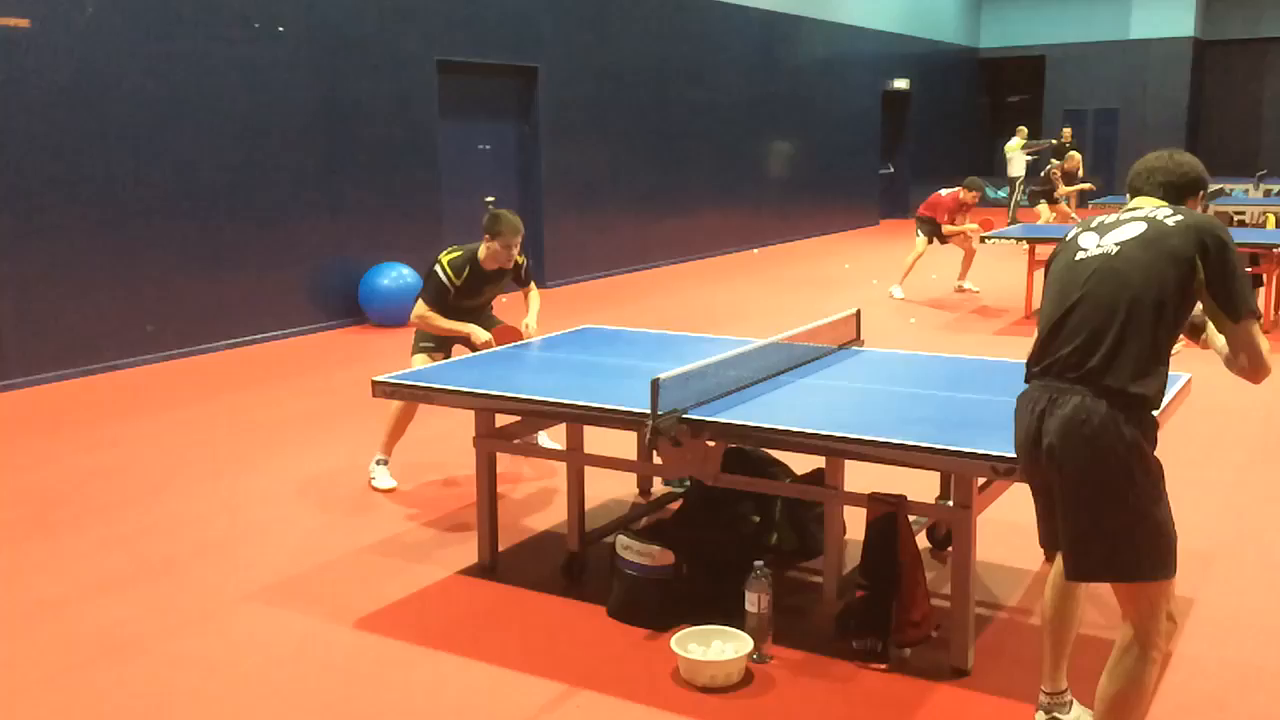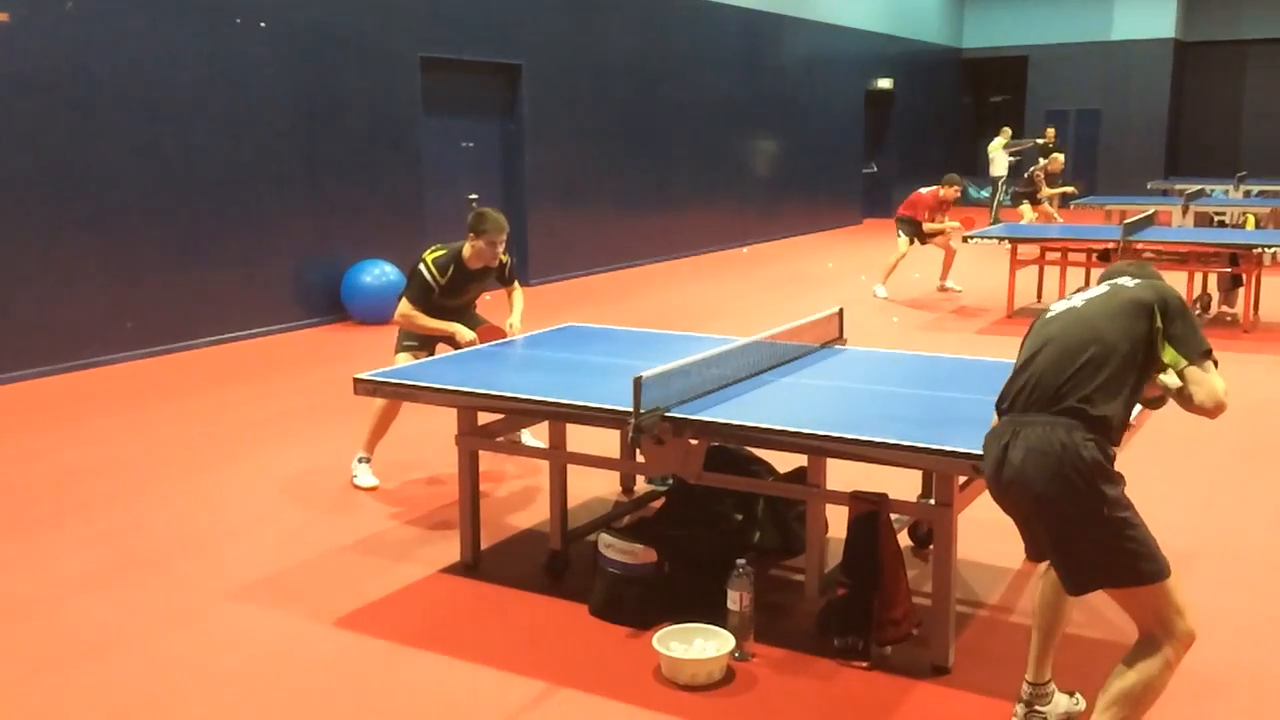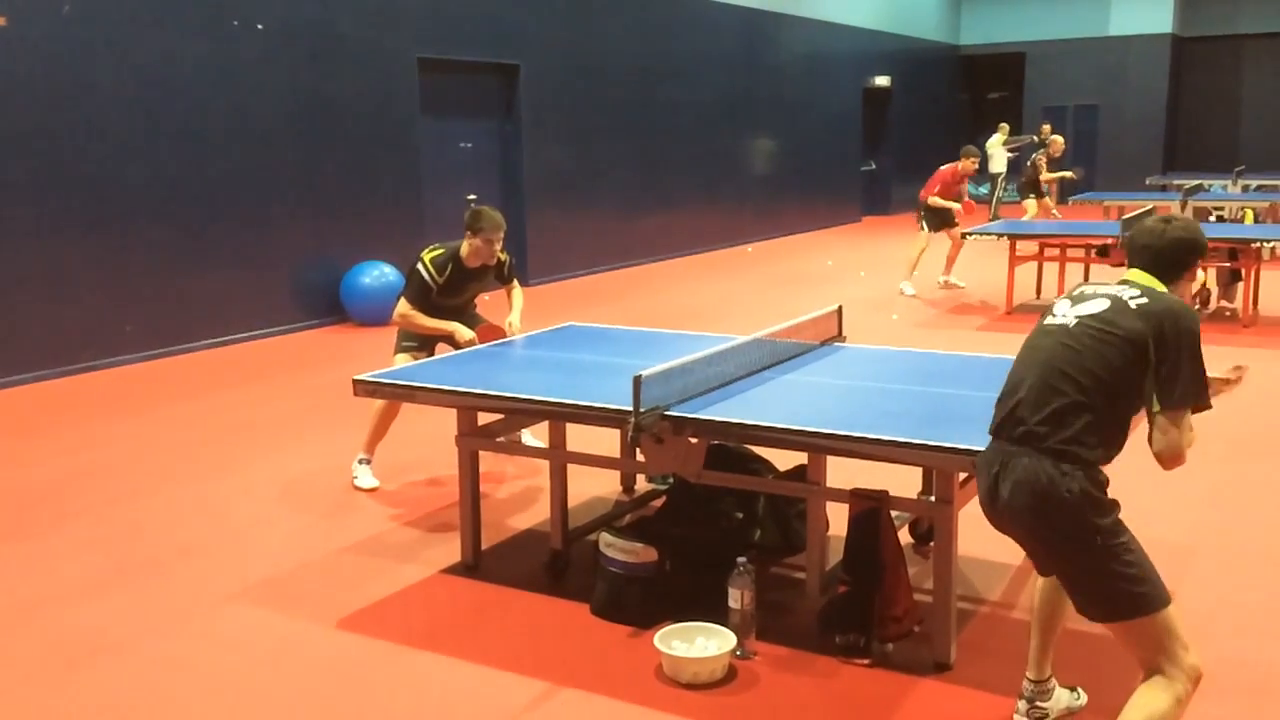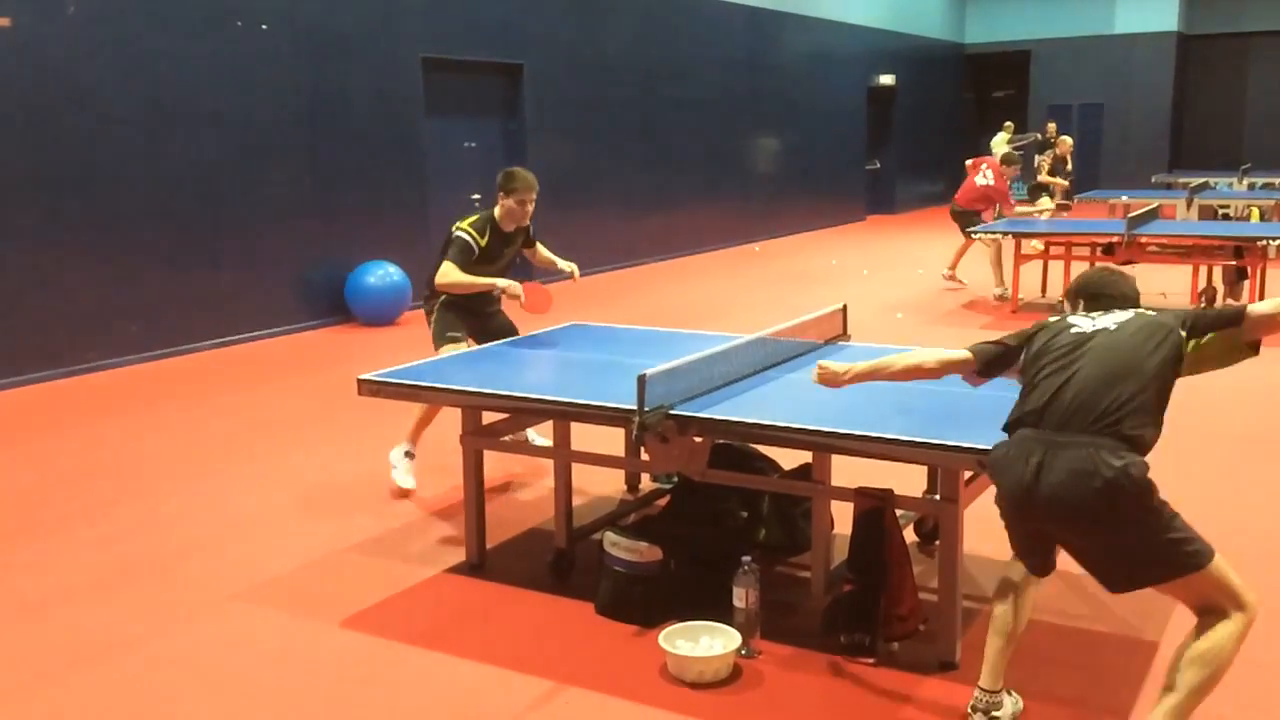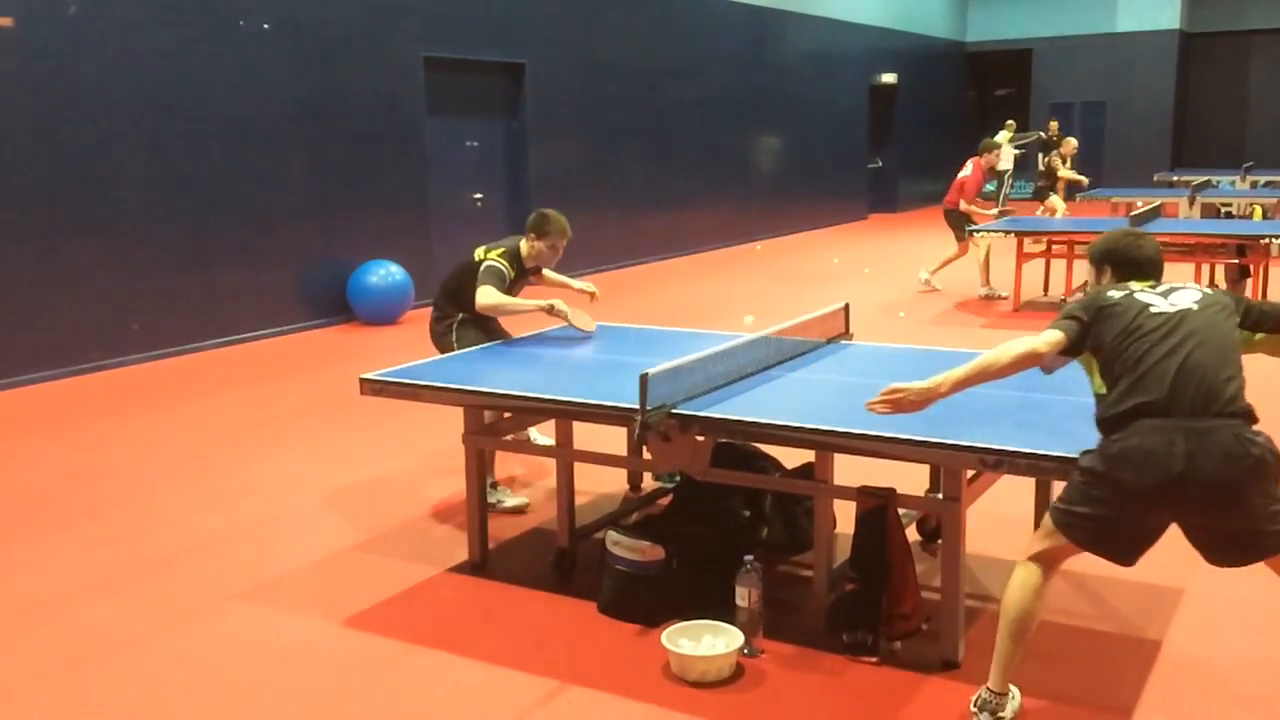
dt=0.7s
person 1, frame 1
left shoulder: (1080, 236)
right shoulder: (1200, 230)
right elbow: (1255, 365)
right wrist: (1211, 336)
left hip: (1036, 415)
right hip: (1104, 427)
left knee: (1069, 559)
right knee: (1151, 624)
person 1, frame 2
left shoulder: (1061, 308)
right shoulder: (1158, 295)
right elbow: (1211, 400)
right wrist: (1163, 381)
left hip: (1003, 453)
right hip: (1064, 457)
left knee: (1065, 552)
right knee: (1169, 634)
person 1, frame 3
left shoulder: (1077, 297)
right shoulder: (1172, 316)
right elbow: (1170, 451)
left wrist: (1186, 392)
right wrist: (1176, 408)
left hip: (997, 472)
right hip: (1054, 487)
left knee: (1061, 561)
right knee: (1175, 671)
person 1, frame 4
left shoulder: (1046, 332)
right shoulder: (1171, 325)
left elbow: (936, 361)
right elbow: (1268, 313)
left wrist: (853, 372)
left hip: (1021, 467)
right hip: (1100, 477)
left knee: (1027, 566)
right knee: (1230, 612)
person 1, frame 5
left shoulder: (1099, 304)
right shoulder: (1218, 300)
left elbow: (1038, 347)
left wrist: (938, 387)
left hip: (1136, 455)
right hip: (1229, 454)
left knee: (1039, 557)
person 2, frame 1
left shoulder: (515, 261)
right shoulder: (452, 265)
left elbow: (530, 290)
right elbow: (418, 316)
left wrist: (531, 317)
right wrist: (468, 330)
left hip: (478, 318)
right hip: (438, 321)
right ankle: (381, 460)
person 2, frame 2
left shoulder: (500, 260)
right shoulder: (437, 264)
left elbow: (514, 289)
right elbow: (403, 315)
left wrist: (515, 316)
right wrist: (453, 330)
left hip: (463, 317)
right hip: (421, 320)
left ankle: (514, 430)
right ankle: (363, 459)
person 2, frame 3
left shoulder: (498, 259)
right shoulder: (435, 263)
left elbow: (513, 288)
right elbow: (401, 315)
left wrist: (514, 315)
right wrist: (452, 329)
left hip: (462, 315)
right hip: (421, 320)
left ankle: (514, 431)
right ankle: (364, 460)
person 2, frame 4
left shoulder: (521, 226)
right shoulder: (472, 232)
left elbow: (533, 251)
right elbow: (443, 280)
left wrist: (558, 263)
right wrist: (496, 283)
left hip: (486, 303)
right hip: (450, 303)
left ankle: (519, 431)
right ankle: (406, 451)
person 2, frame 5
left shoulder: (528, 254)
right shoulder: (499, 261)
left elbow: (535, 273)
right elbow: (485, 302)
left wrist: (571, 284)
right wrist: (543, 305)
left hip: (479, 321)
right hip: (453, 322)
left ankle: (521, 431)
right ankle: (485, 487)
